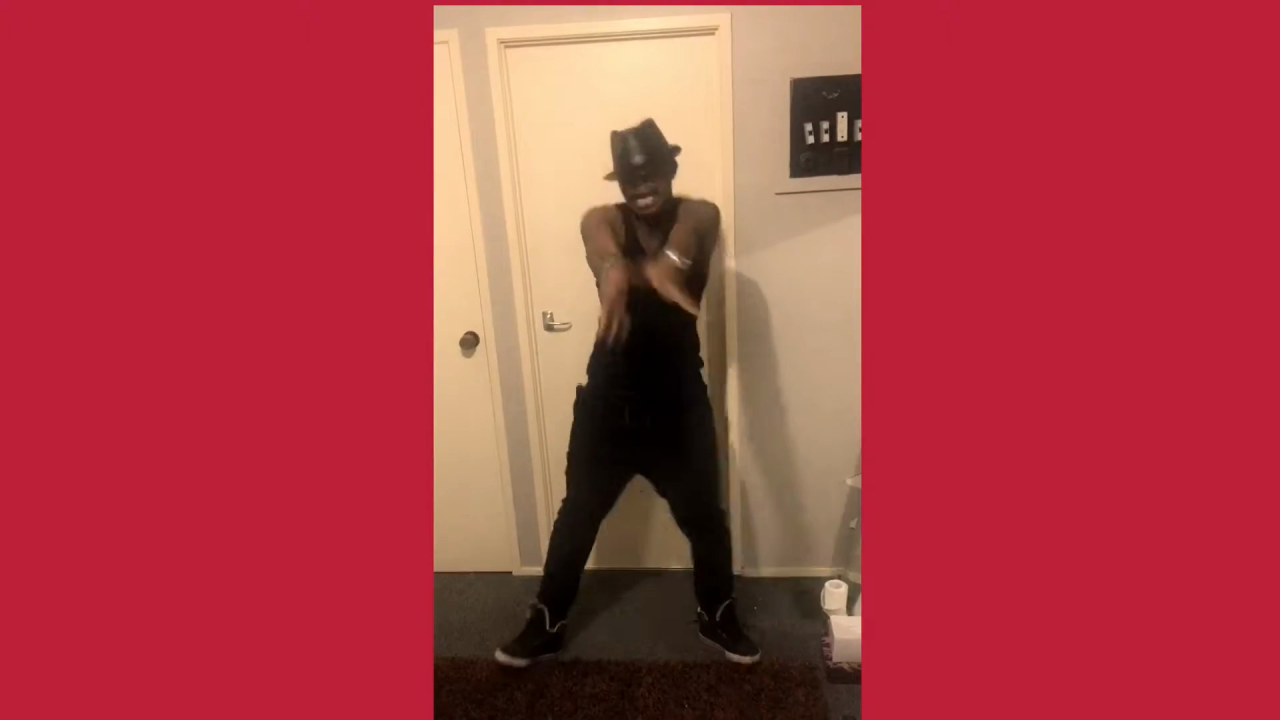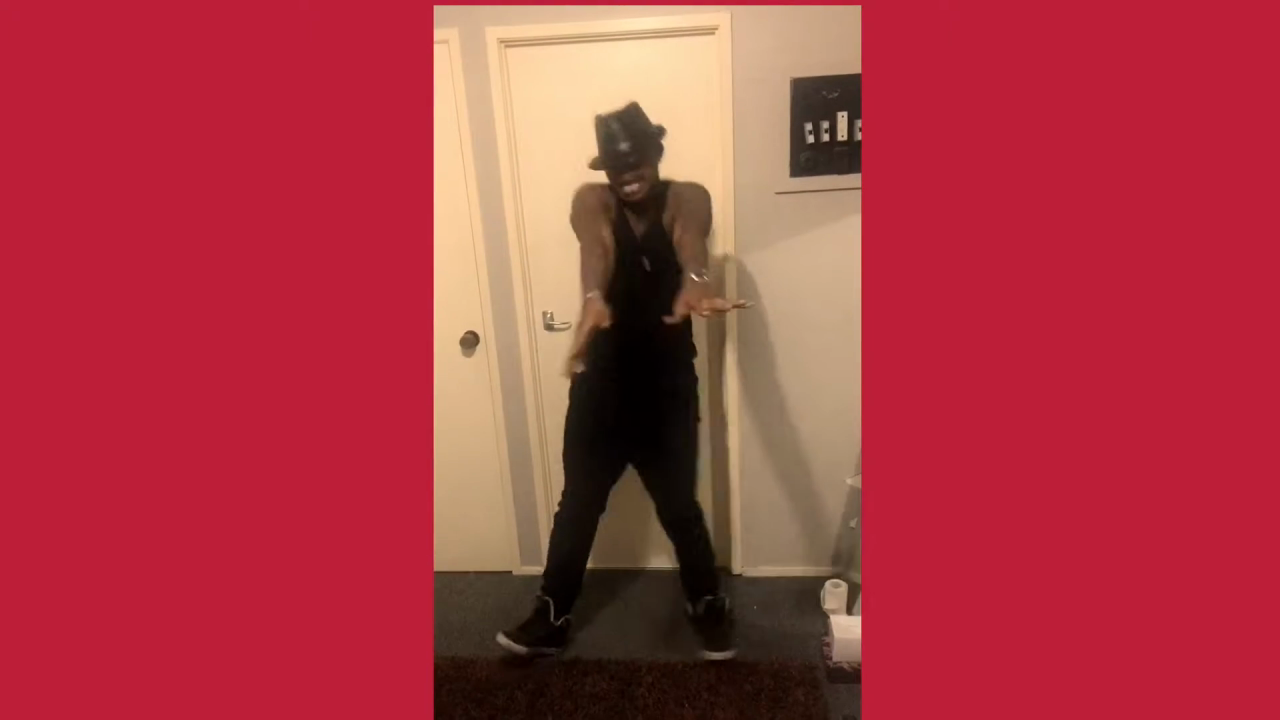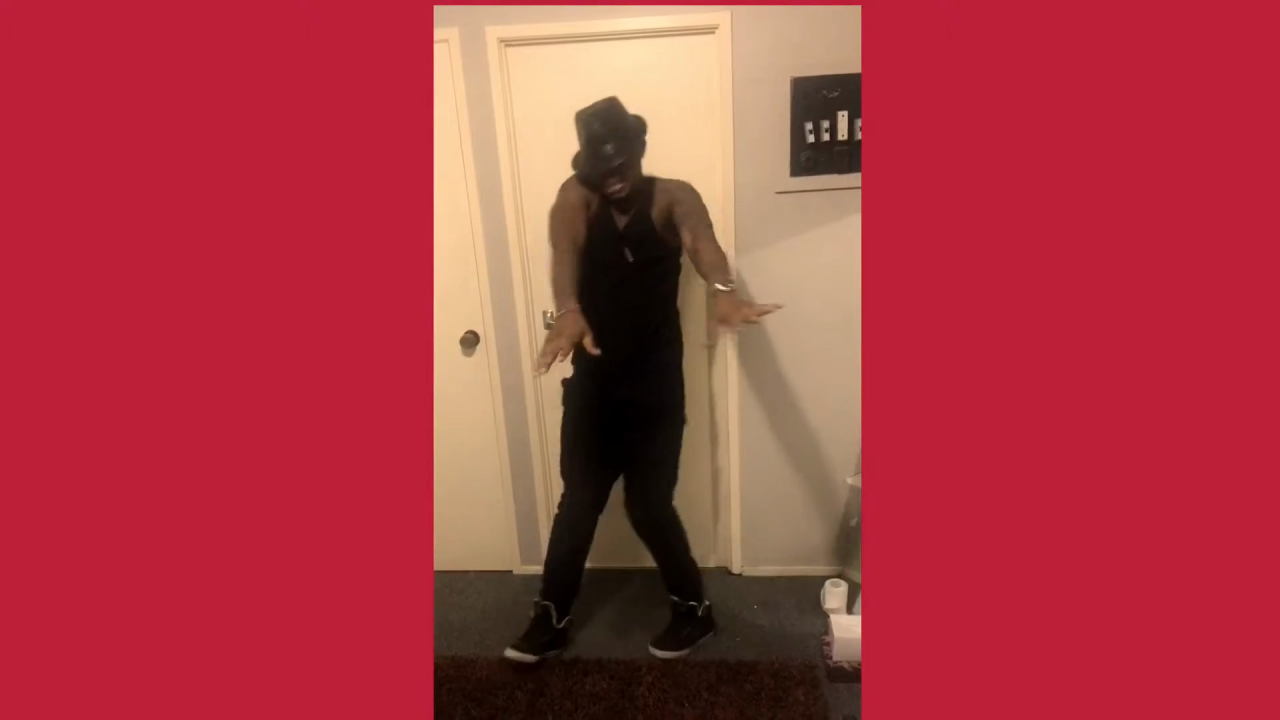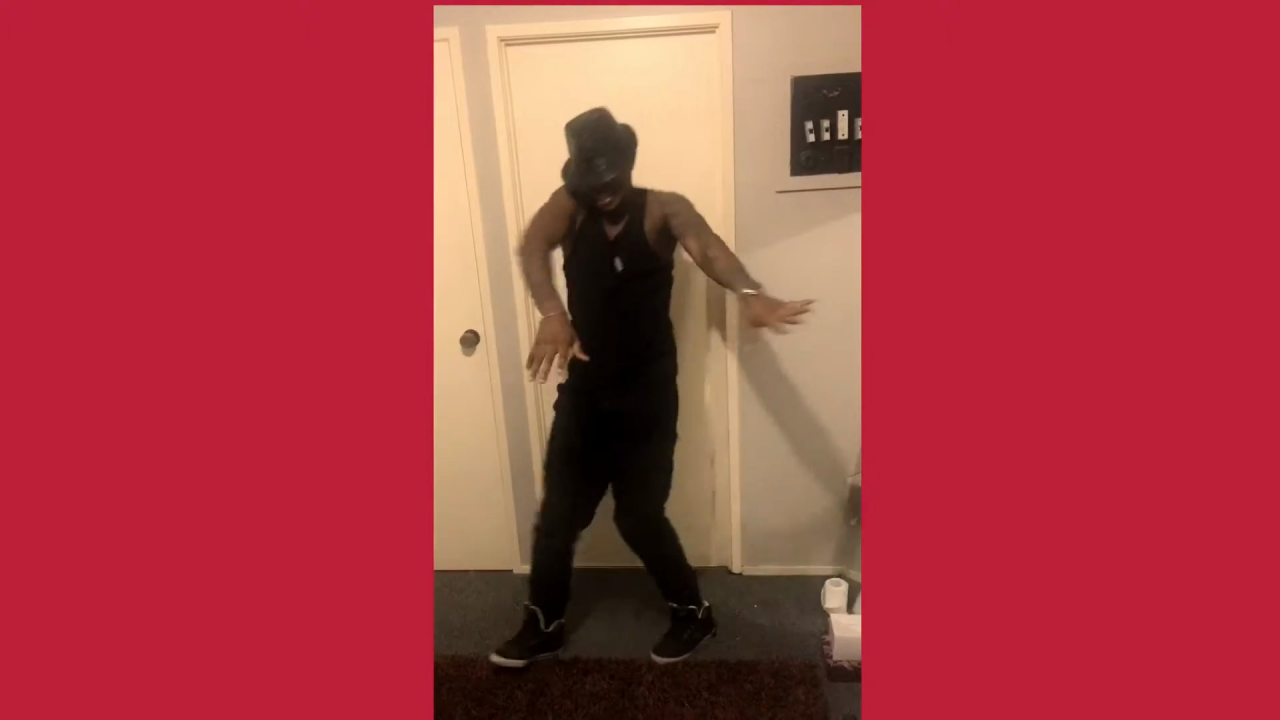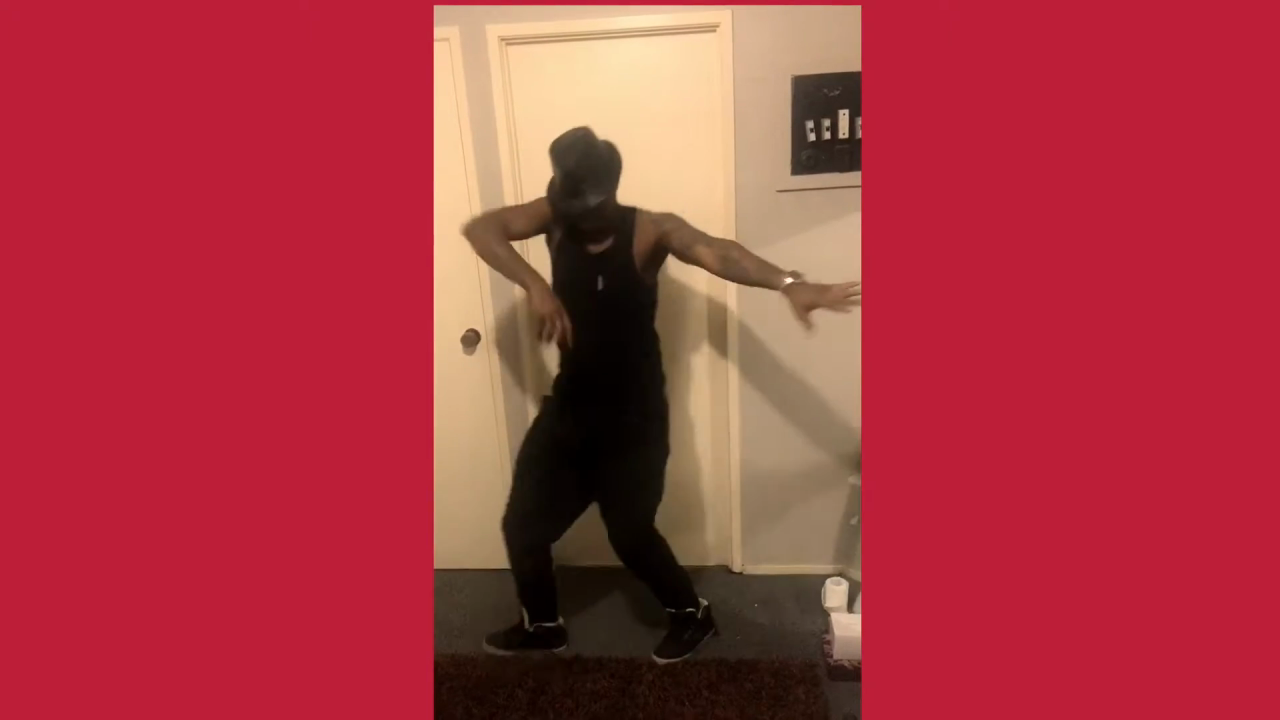
dt=0.1s
person 1, frame 1
left shoulder: (699, 215)
right shoulder: (600, 221)
left elbow: (691, 246)
right elbow: (607, 261)
left wrist: (668, 265)
right wrist: (617, 280)
left hip: (678, 399)
right hip: (608, 396)
left knee: (703, 518)
right knee: (579, 514)
left ankle: (720, 614)
right ankle: (546, 623)
person 1, frame 2
left shoulder: (688, 198)
right shoulder: (592, 201)
left elbow: (689, 235)
right elbow: (595, 246)
left wrist: (695, 282)
right wrist: (595, 300)
left hip: (668, 385)
right hip: (602, 384)
left knee: (678, 506)
right knee: (578, 504)
left ankle: (707, 605)
right ankle: (551, 616)
person 1, frame 3
left shoulder: (671, 197)
right shoulder: (578, 193)
left elbow: (697, 238)
right elbow: (565, 243)
left wrist: (724, 289)
right wrist: (567, 309)
left hip: (654, 385)
right hip: (592, 382)
left knee: (649, 507)
right knee: (578, 505)
left ankle: (692, 608)
right ankle: (550, 622)
person 1, frame 4
left shoulder: (664, 210)
right shoulder: (568, 204)
left elbow: (704, 246)
right elbow: (533, 247)
left wrist: (751, 293)
right wrist: (552, 312)
left hip: (647, 396)
right hip: (583, 393)
left knee: (638, 518)
right knee: (558, 515)
left ankle: (692, 613)
right ankle: (542, 625)
person 1, frame 5
left shoulder: (651, 231)
right shoulder: (553, 217)
left elbow: (717, 254)
right elbow: (480, 228)
left wrist: (791, 283)
right wrist: (532, 283)
left hip: (632, 417)
right hip: (567, 409)
left knee: (632, 535)
right knee: (522, 522)
left ankle: (692, 613)
right ankle: (542, 623)
